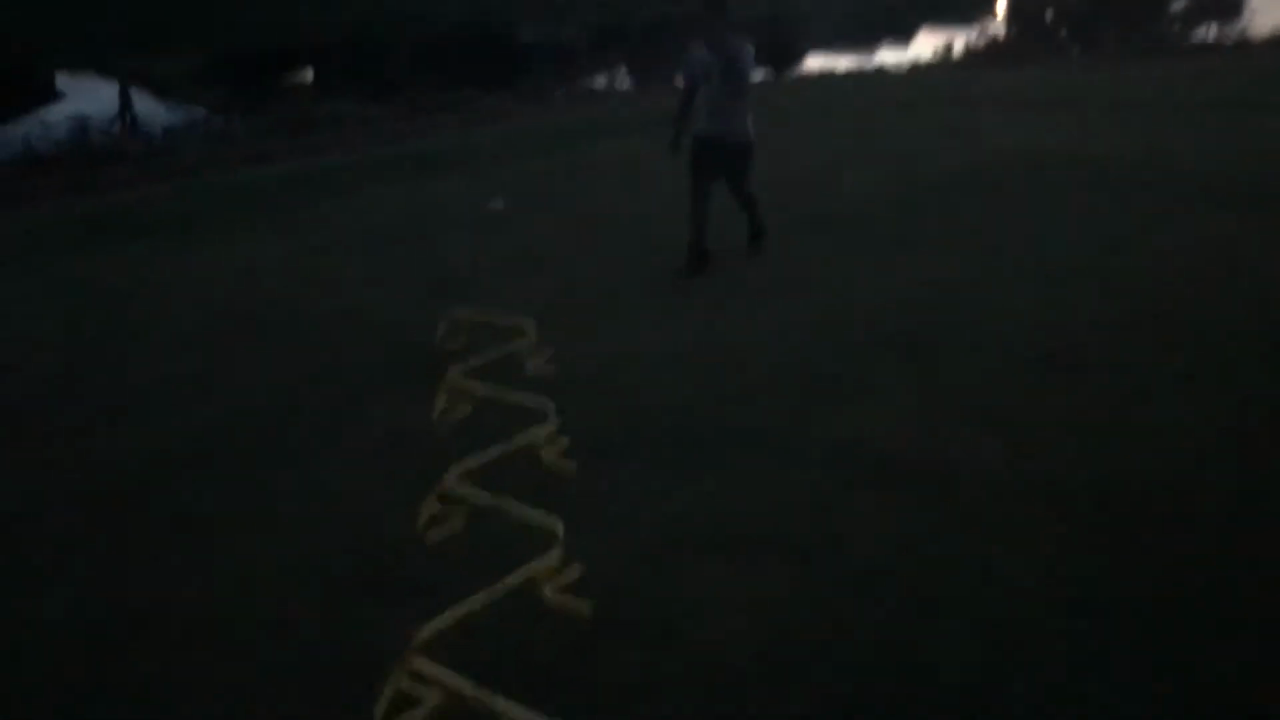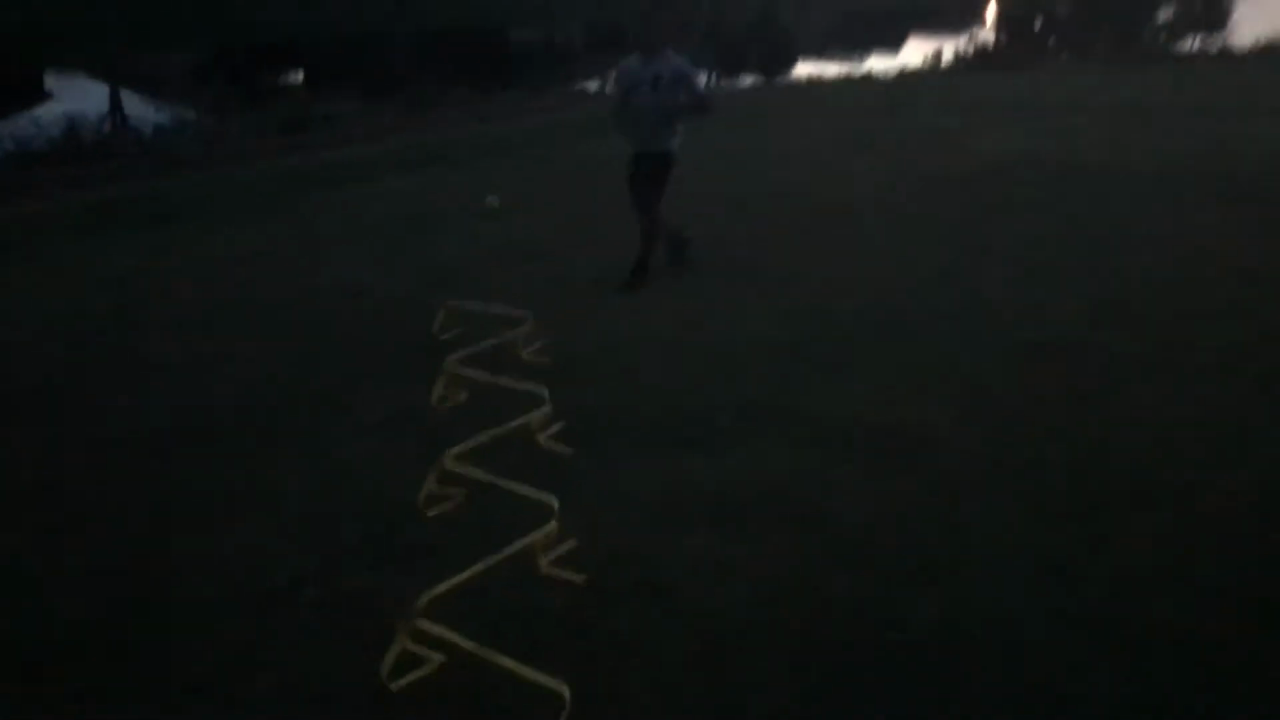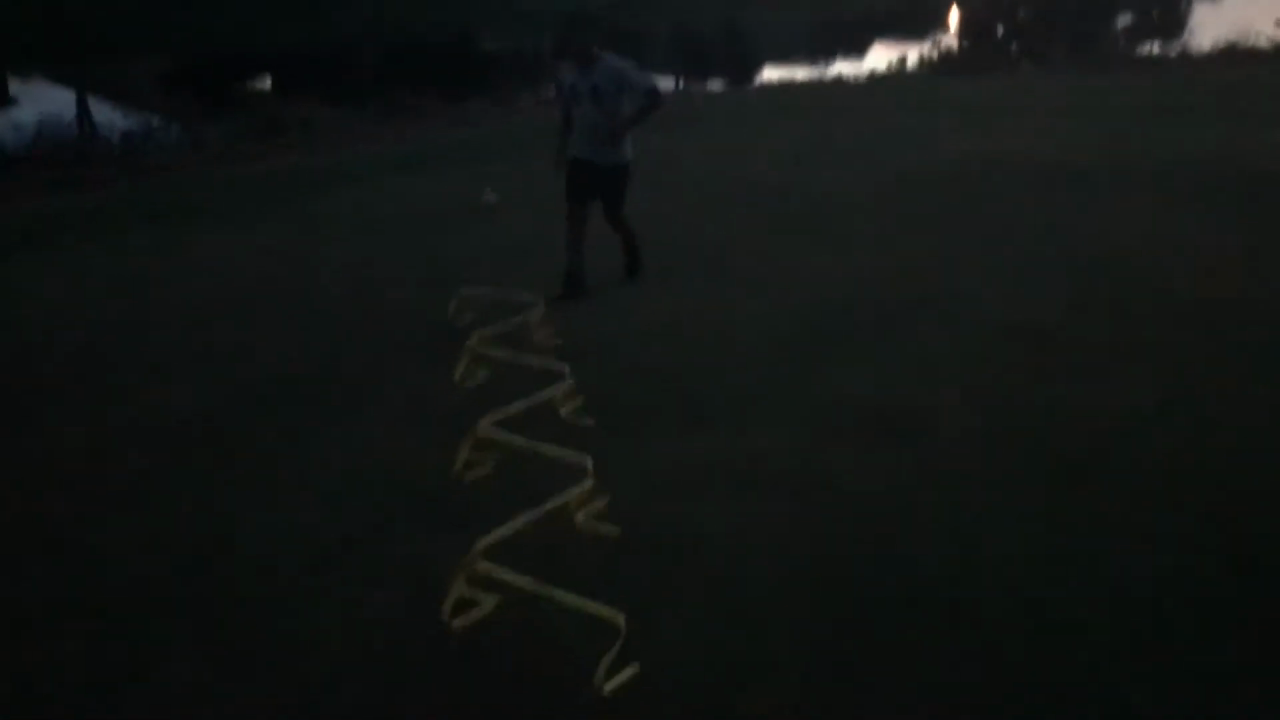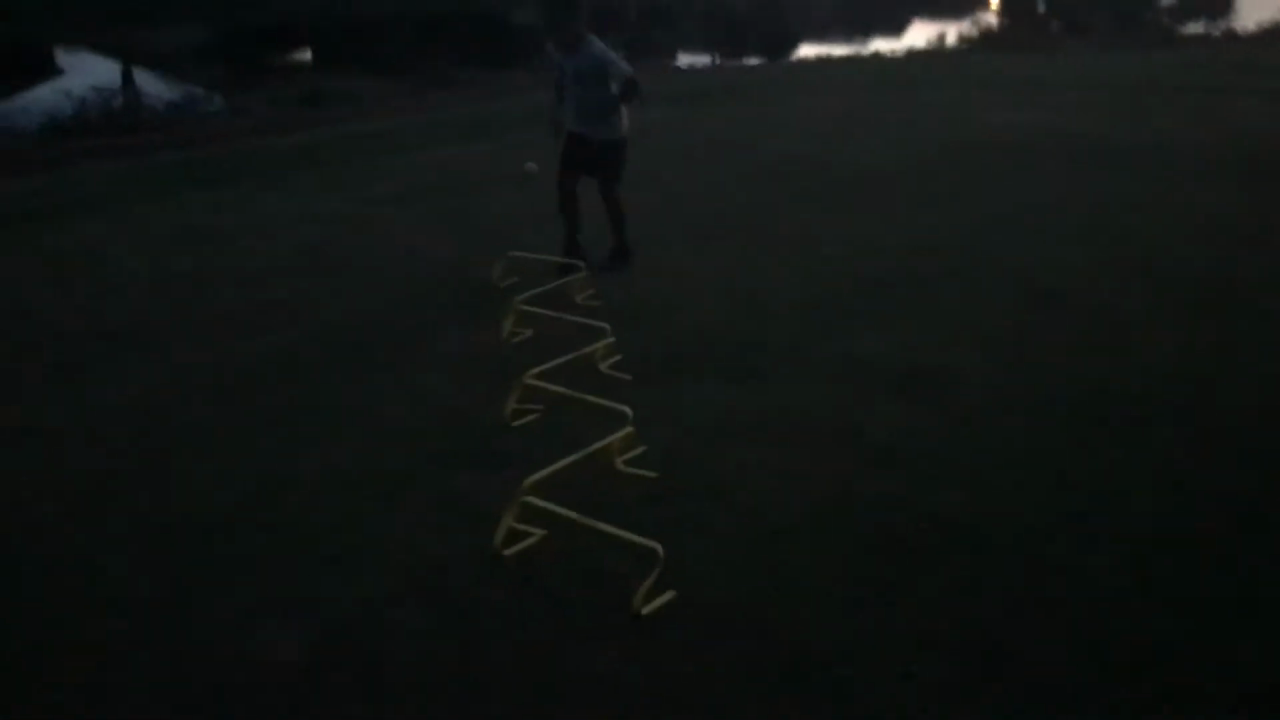
dt=0.5s
person 1, frame 1
left shoulder: (741, 50)
right shoulder: (696, 56)
left elbow: (740, 83)
right elbow: (688, 96)
left wrist: (722, 44)
right wrist: (677, 132)
left hip: (737, 133)
right hip: (703, 132)
left knee: (739, 189)
right knee: (698, 190)
left ankle: (756, 227)
right ankle: (698, 251)
person 1, frame 2
left shoulder: (677, 67)
right shoulder: (627, 67)
left elbow: (702, 104)
right elbow: (618, 108)
left wrist: (673, 110)
right wrist: (631, 132)
left hip: (662, 146)
right hip: (638, 146)
left knee: (648, 204)
right knee: (642, 204)
left ankle: (643, 264)
right ankle: (676, 241)
person 1, frame 3
left shoulder: (615, 69)
right shoulder: (565, 74)
left elbow: (654, 98)
left wrist: (624, 125)
right wrist: (562, 147)
left hip: (613, 155)
right hip: (580, 154)
left knee: (613, 214)
right knee: (575, 212)
left ankle: (632, 250)
right ankle: (574, 277)
person 1, frame 4
left shoulder: (597, 53)
right shoulder: (556, 50)
left elbow: (631, 87)
left wrist: (603, 110)
right wrist: (558, 114)
left hip: (607, 131)
right hip: (577, 128)
left knee: (608, 190)
right knee: (565, 185)
left ankle: (621, 248)
right ankle: (572, 246)
